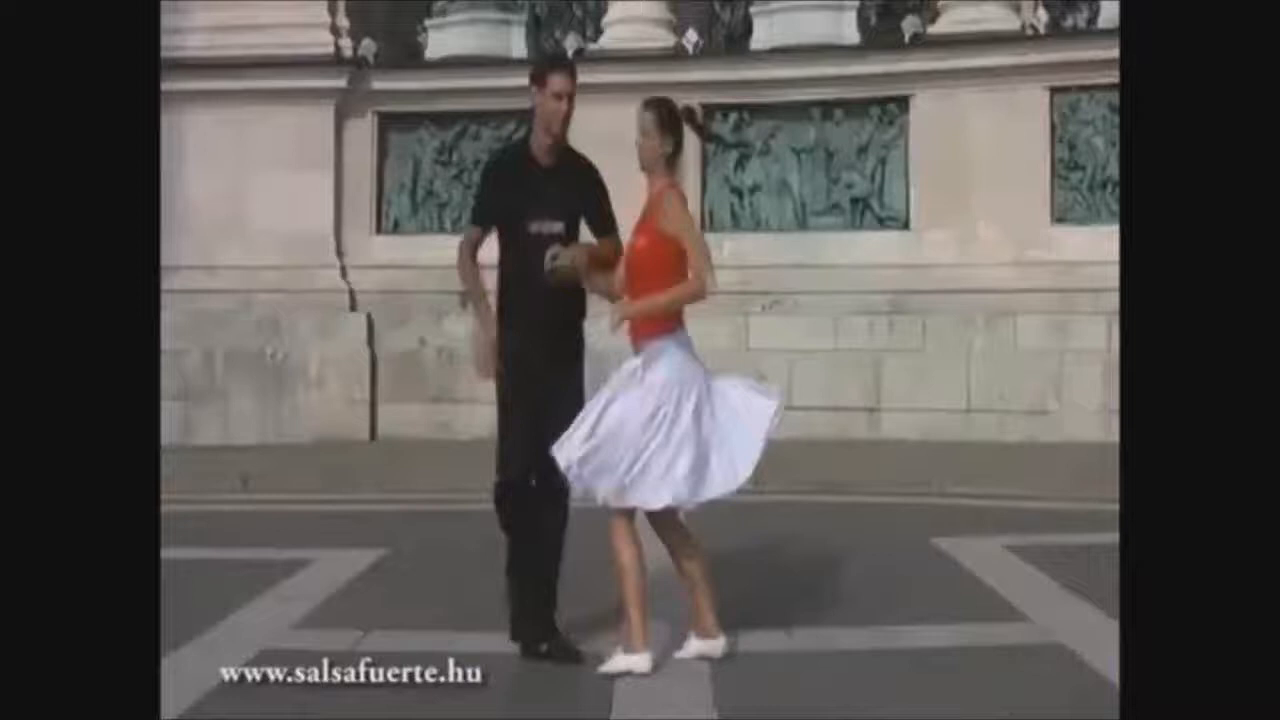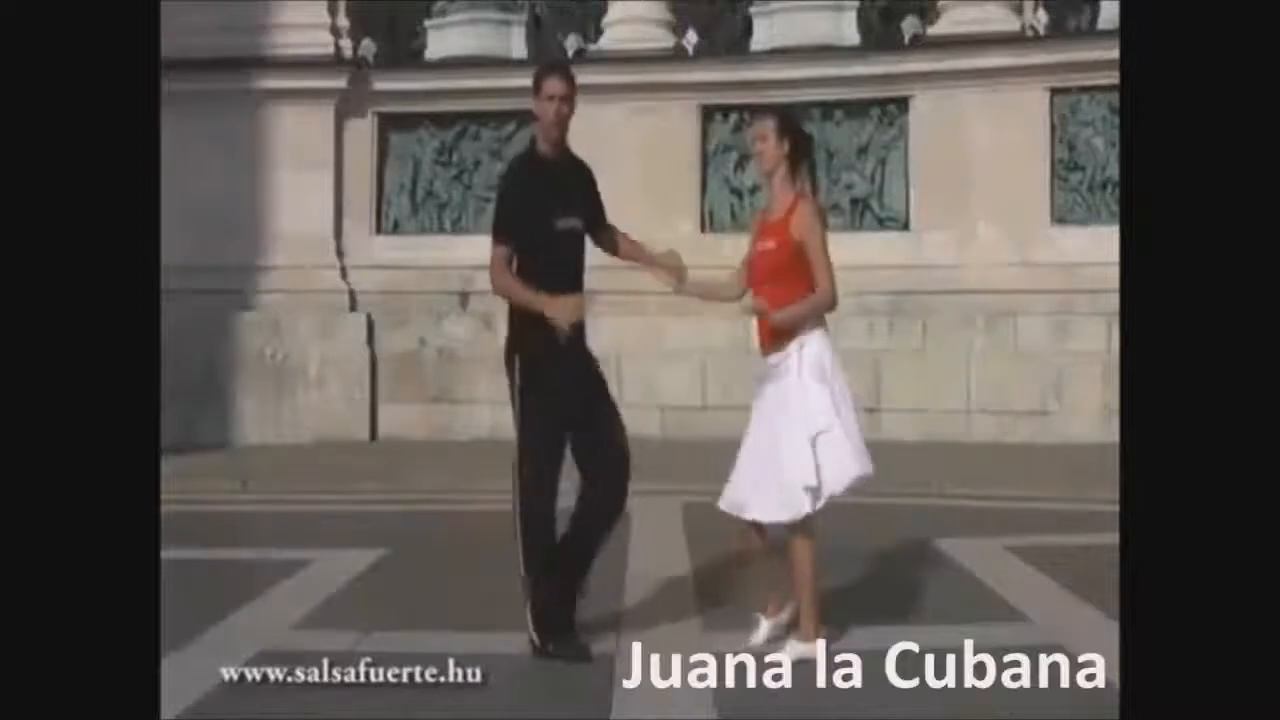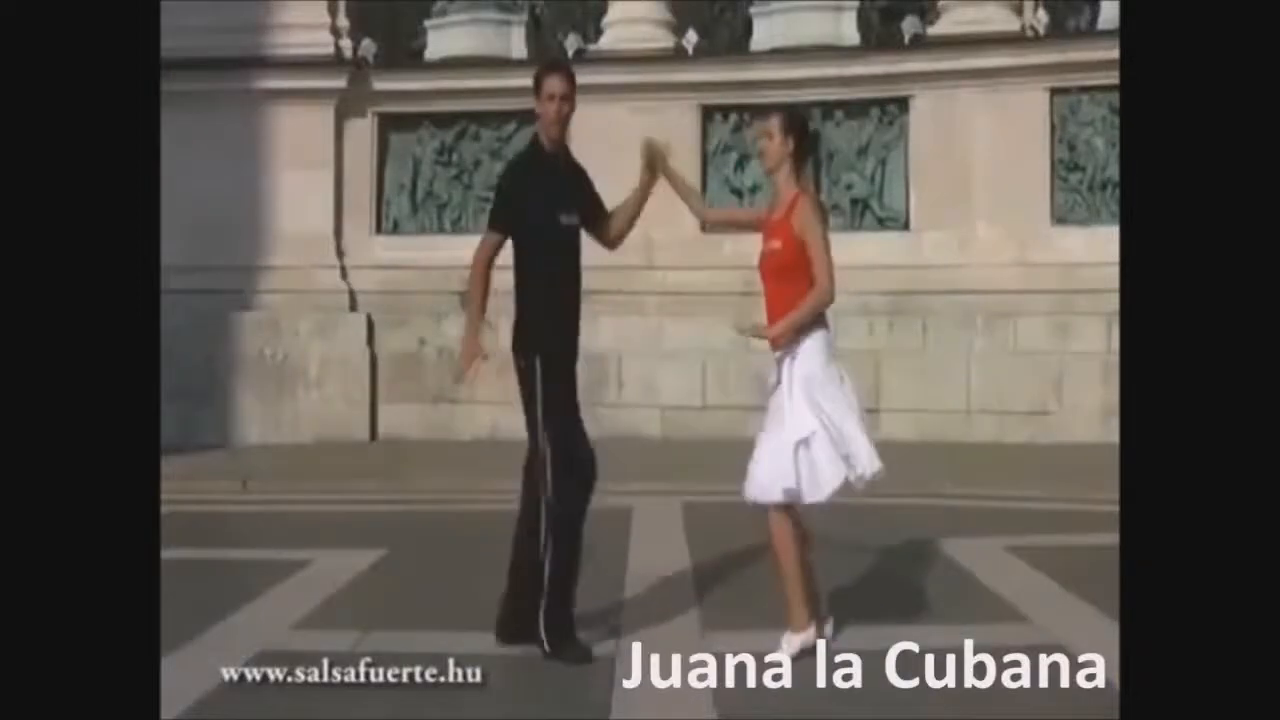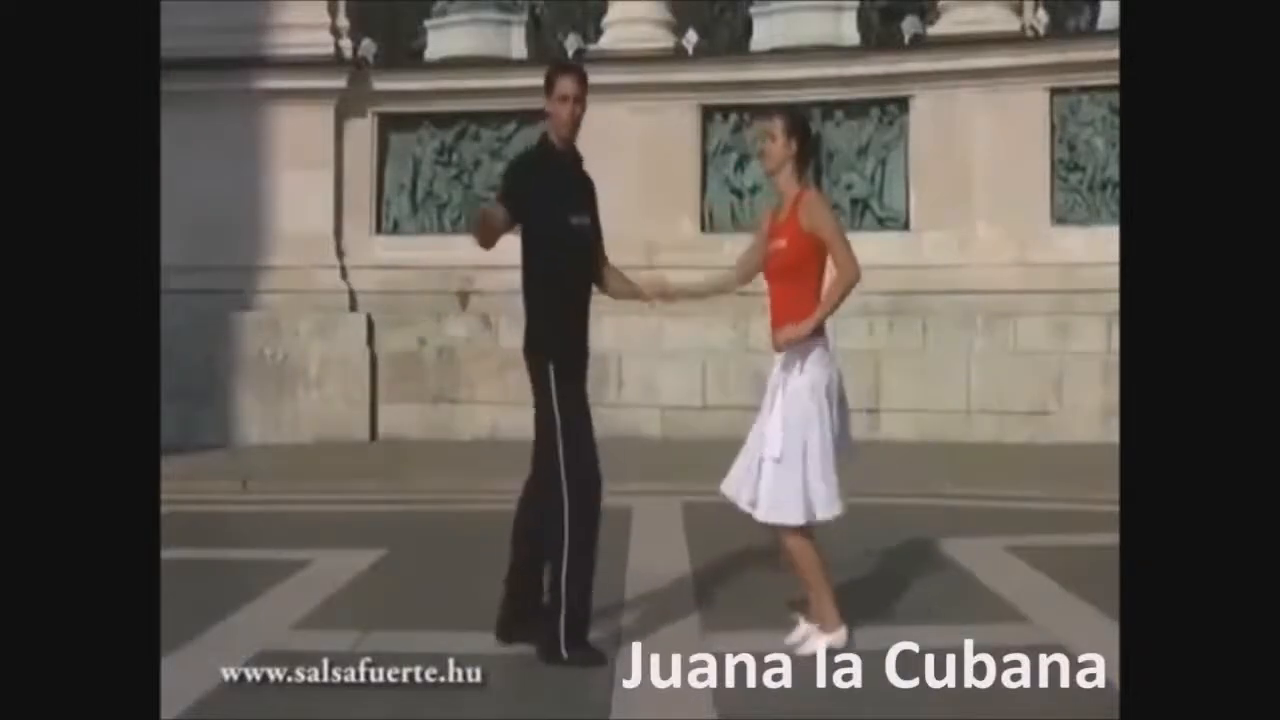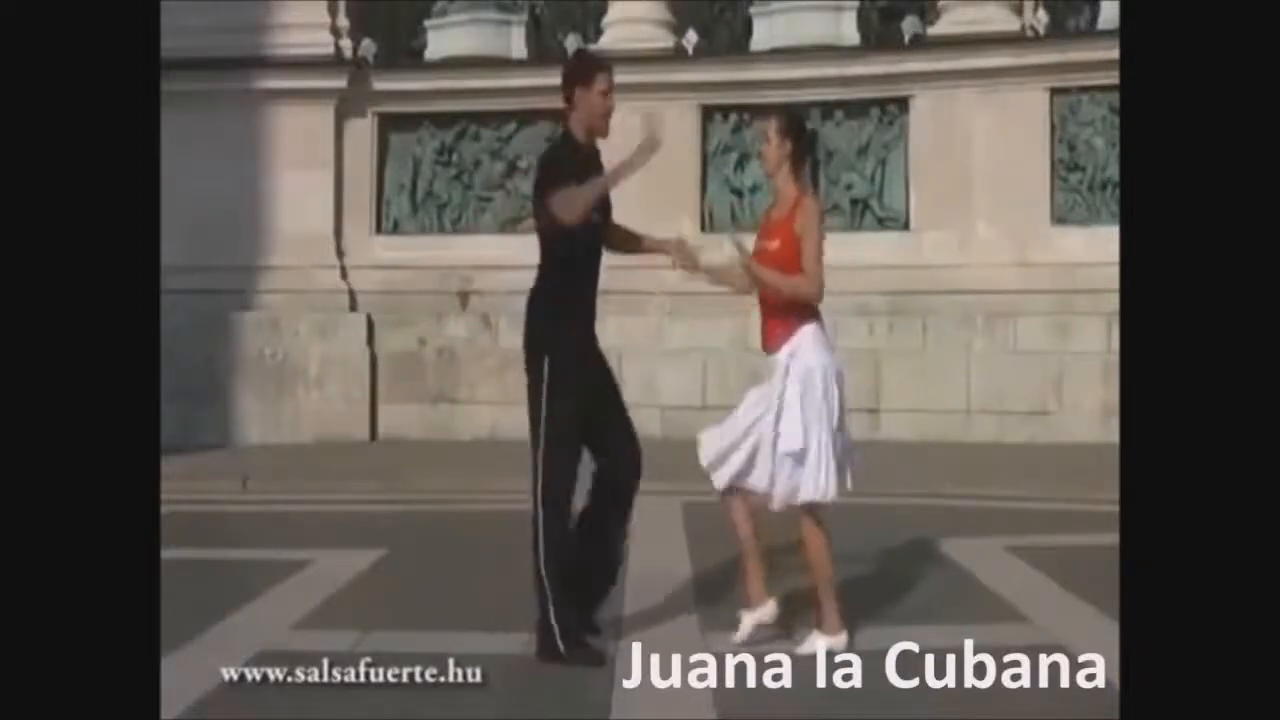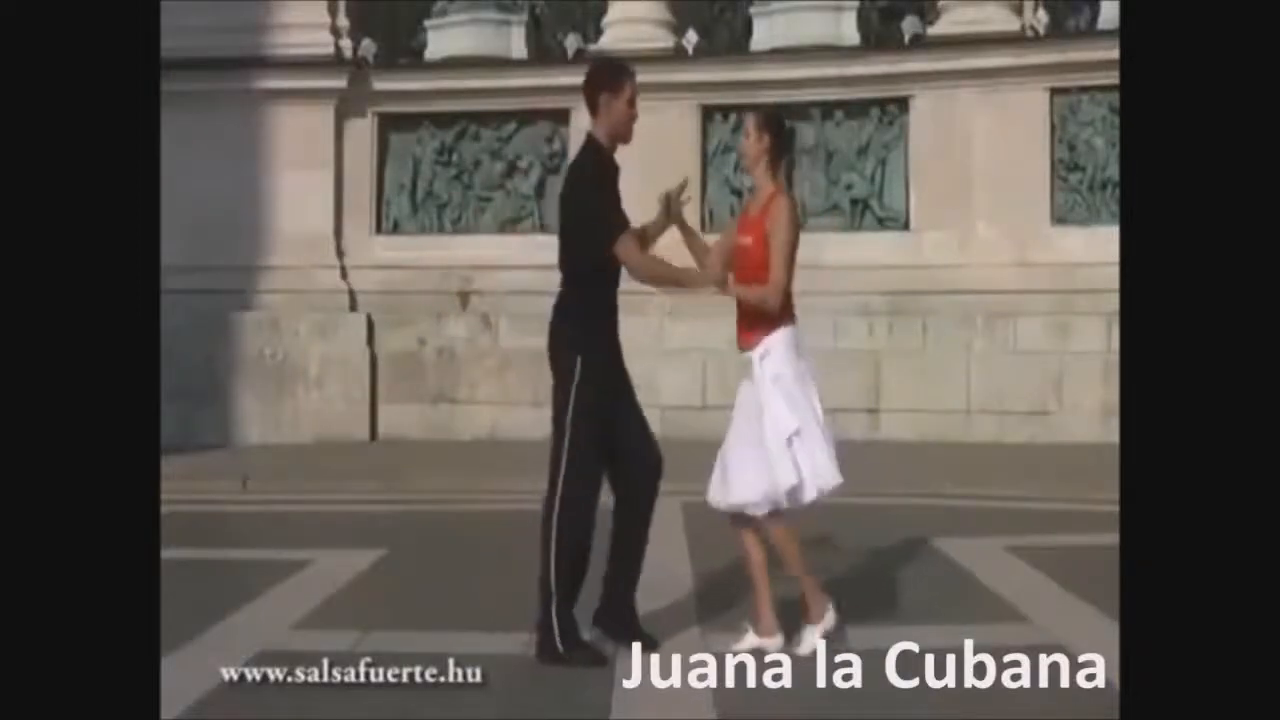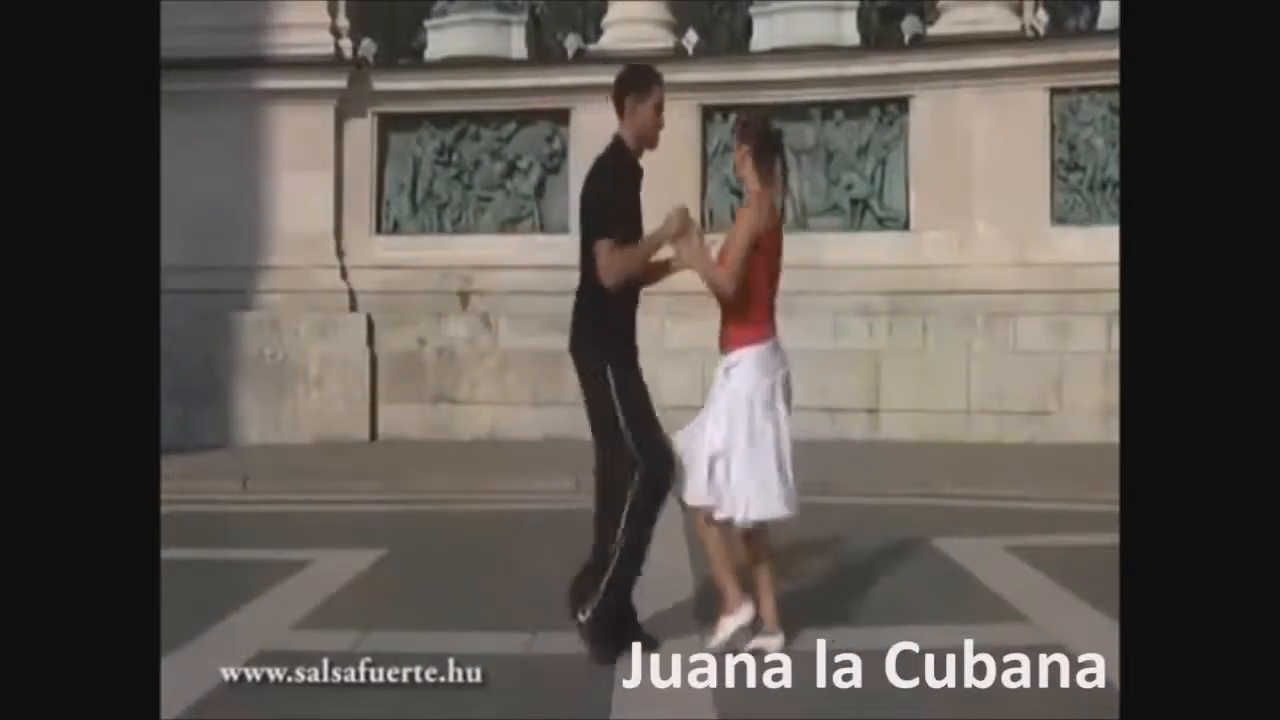
dt=0.3s
person 1, frame 1
left shoulder: (583, 174)
right shoulder: (504, 168)
left elbow: (614, 249)
right elbow: (468, 249)
left wrist: (589, 254)
right wrist: (483, 319)
left hip: (566, 345)
right hip: (518, 344)
left knee: (555, 480)
right knee: (516, 474)
left ankle: (539, 619)
right ankle: (529, 622)
person 1, frame 2
left shoulder: (580, 175)
right shoulder: (519, 178)
left elbow: (605, 236)
right elbow: (499, 275)
left wrist: (655, 260)
right wrist: (546, 304)
left hip: (573, 348)
right hip: (533, 351)
left knee: (609, 465)
right knee: (537, 483)
left ankle: (563, 578)
right ankle: (547, 625)
person 1, frame 3
left shoulder: (574, 173)
right shoulder: (522, 172)
left elbow: (612, 233)
right elbow: (486, 254)
left wrist: (647, 183)
right wrist: (472, 329)
left hip: (562, 345)
right hip: (538, 345)
left knee: (550, 475)
right knee: (566, 471)
left ankle: (521, 613)
right ankle: (547, 622)
person 1, frame 4
left shoulder: (582, 179)
right shoulder: (530, 168)
left elbow: (600, 270)
right elbow: (493, 227)
left wrist: (641, 291)
right wrist: (482, 223)
left hip: (570, 345)
right hip: (550, 348)
left knee: (550, 480)
right knee: (577, 480)
left ankle: (521, 613)
right ankle: (562, 633)
person 1, frame 5
left shoulder: (589, 162)
right shoulder: (557, 162)
right elbow: (566, 213)
left wrist: (657, 244)
right wrist: (630, 164)
left hip: (581, 341)
right hip: (553, 343)
left knee: (622, 459)
right knee: (555, 481)
left ankle: (581, 590)
right ankle: (557, 630)
person 1, frame 6
left shoulder: (602, 170)
right shoulder: (588, 175)
right elbow: (637, 265)
left wrist: (662, 218)
right wrist: (705, 277)
left hip: (601, 346)
right hip: (579, 347)
left knee: (640, 469)
right knee: (574, 486)
left ankle: (617, 610)
right ankle: (556, 632)
person 1, frame 7
left shoulder: (626, 172)
right shoulder: (608, 175)
right elbow: (611, 272)
left wrist: (669, 255)
right wrist: (659, 237)
left hip: (610, 344)
right hip: (602, 345)
left knee: (620, 473)
right knee: (651, 464)
left ankle: (610, 613)
right ankle: (593, 599)
person 2, frame 1
left shoulder: (671, 202)
right shoulder: (649, 206)
left elbow: (702, 278)
right elbow: (618, 286)
left wrist: (645, 304)
right wrist: (579, 272)
left hip: (664, 365)
right hip: (654, 366)
left knee: (621, 506)
right knee: (656, 507)
left ankle: (636, 644)
right ankle: (707, 626)
person 2, frame 2
left shoulder: (805, 213)
right shoulder: (763, 220)
left elbow: (821, 299)
right elbow: (738, 287)
left wrist: (775, 315)
right wrist: (686, 284)
left hip: (805, 363)
right hip: (775, 368)
left knee: (797, 505)
right knee: (752, 500)
left ankle: (808, 633)
right ankle: (776, 605)
person 2, frame 3
left shoulder: (805, 207)
right shoulder: (770, 214)
left elbow: (826, 287)
right elbow: (710, 215)
left wrist: (780, 327)
right wrist: (667, 175)
left hip: (807, 360)
right hip: (790, 365)
left knee: (778, 496)
right knee: (785, 497)
left ankle: (799, 622)
right ankle: (812, 613)
person 2, frame 4
left shoulder: (812, 204)
right shoulder: (773, 220)
left elbow: (849, 270)
right elbow: (736, 276)
left wrist: (809, 324)
right wrist: (679, 291)
left hip: (805, 365)
right hip: (790, 367)
left knee: (782, 507)
right knee: (785, 503)
left ankle: (831, 621)
right ankle: (816, 612)
person 2, frame 5
left shoulder: (806, 207)
right shoulder: (770, 213)
left elbow: (810, 287)
left wrist: (755, 268)
right wrist: (702, 269)
left hip: (804, 360)
right hip: (782, 366)
left knee: (806, 502)
right knee: (729, 473)
left ankle: (832, 623)
right ankle: (758, 598)
person 2, frame 6
left shoulder: (781, 206)
right shoulder: (746, 210)
left elbow: (774, 294)
right elbow: (717, 269)
left wrist: (726, 283)
right wrist: (683, 228)
left hip: (777, 360)
right hip: (756, 366)
left knee: (770, 503)
right knee: (743, 501)
left ankle: (818, 606)
right ankle: (765, 625)
person 2, frame 7
left shoulder: (755, 208)
right shoulder: (767, 209)
left elbow: (727, 281)
left wrist: (686, 248)
right wrist: (703, 257)
left hip: (746, 367)
right hip: (759, 364)
left knee: (702, 495)
right knee: (748, 500)
left ankle: (735, 601)
right ankle: (769, 623)
